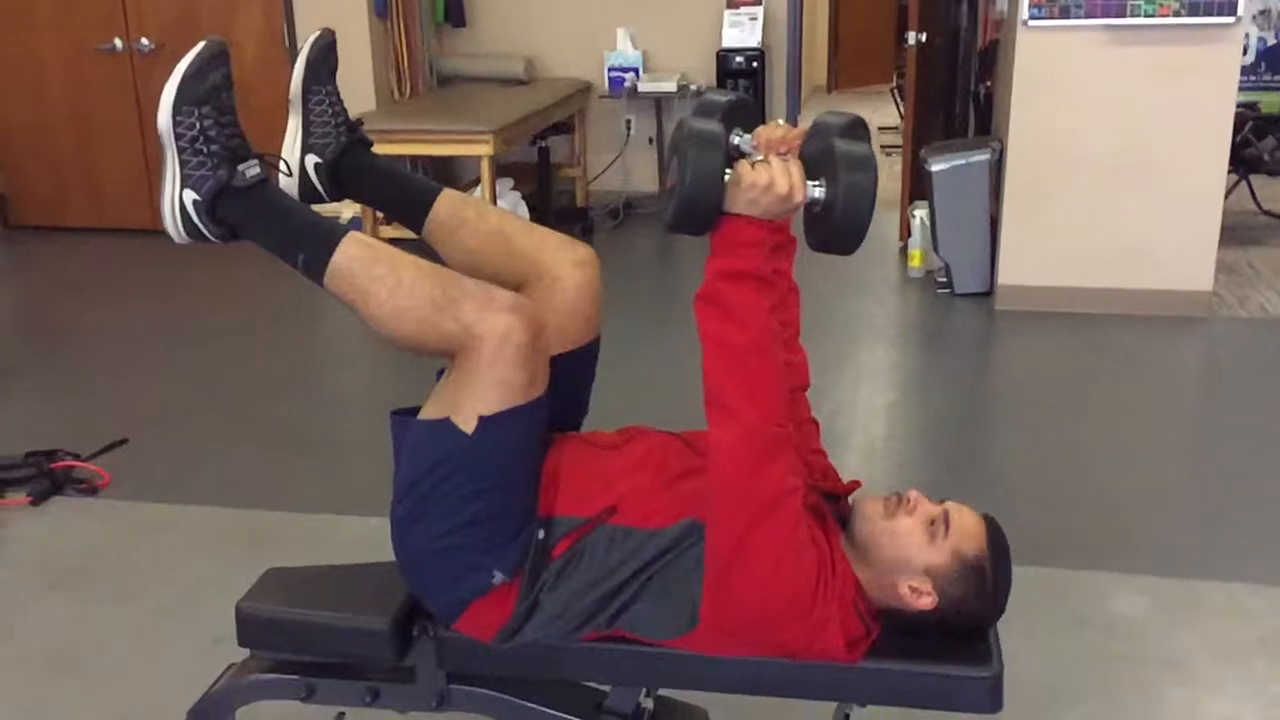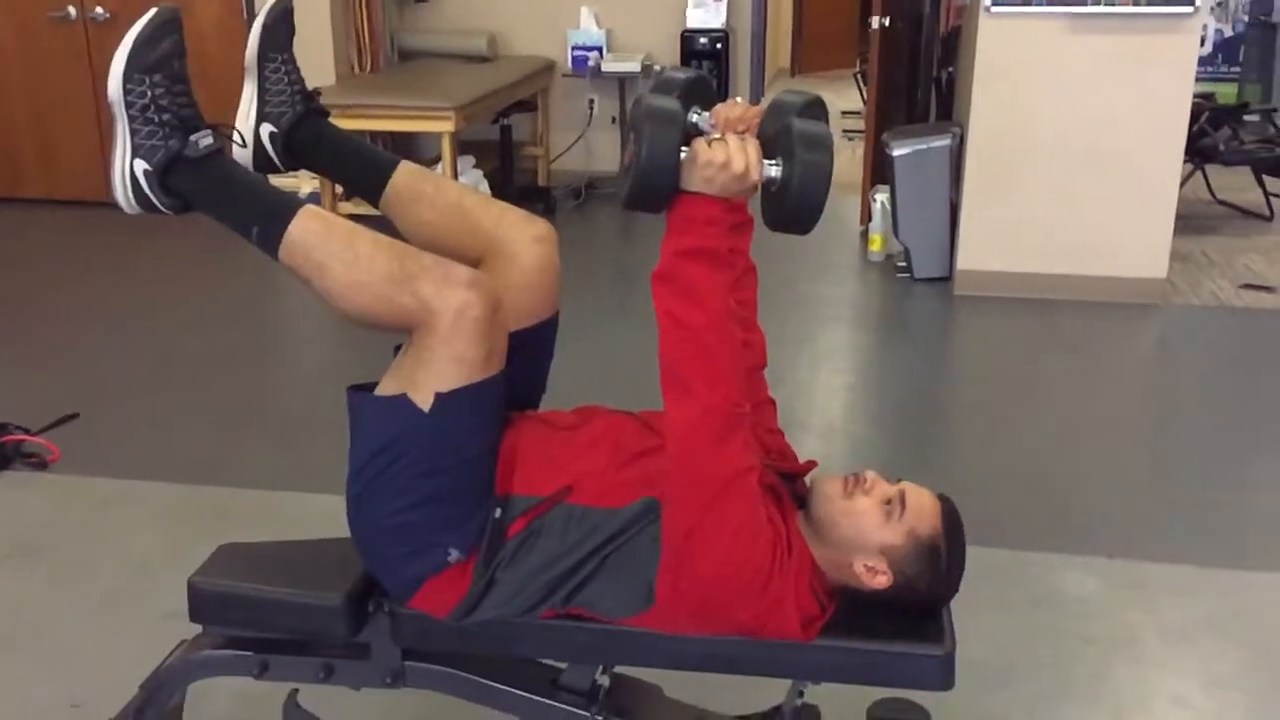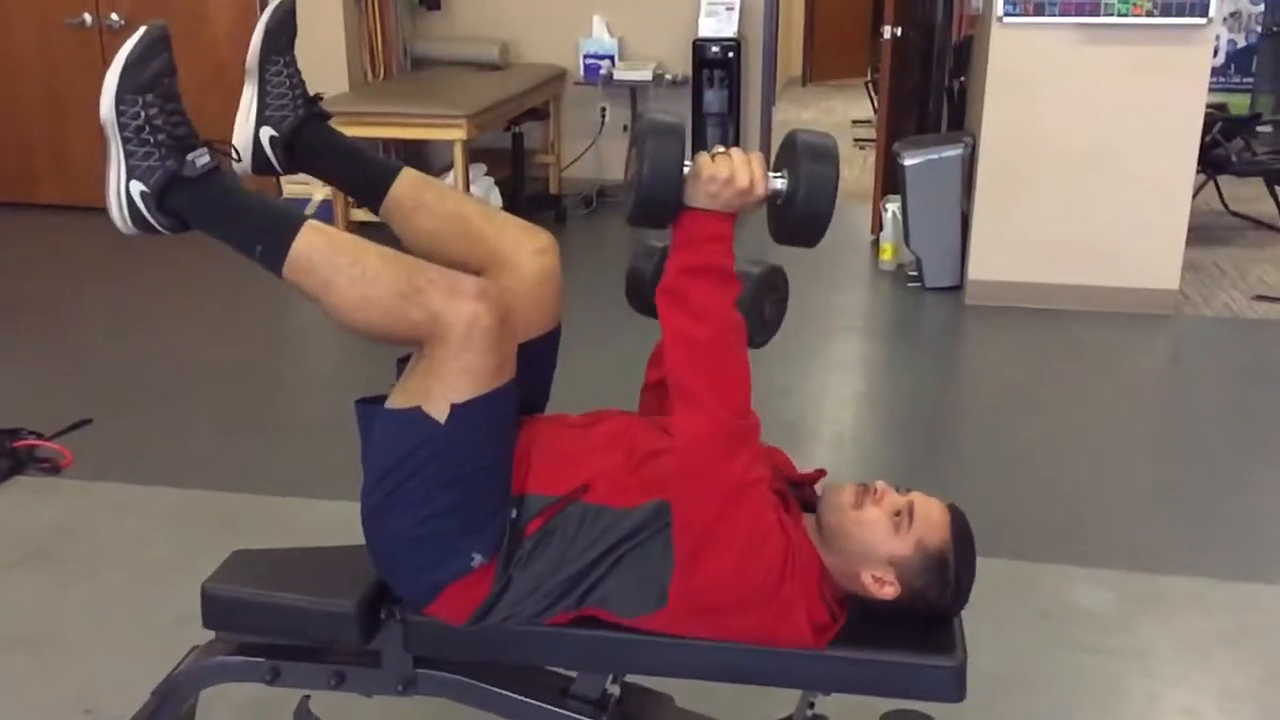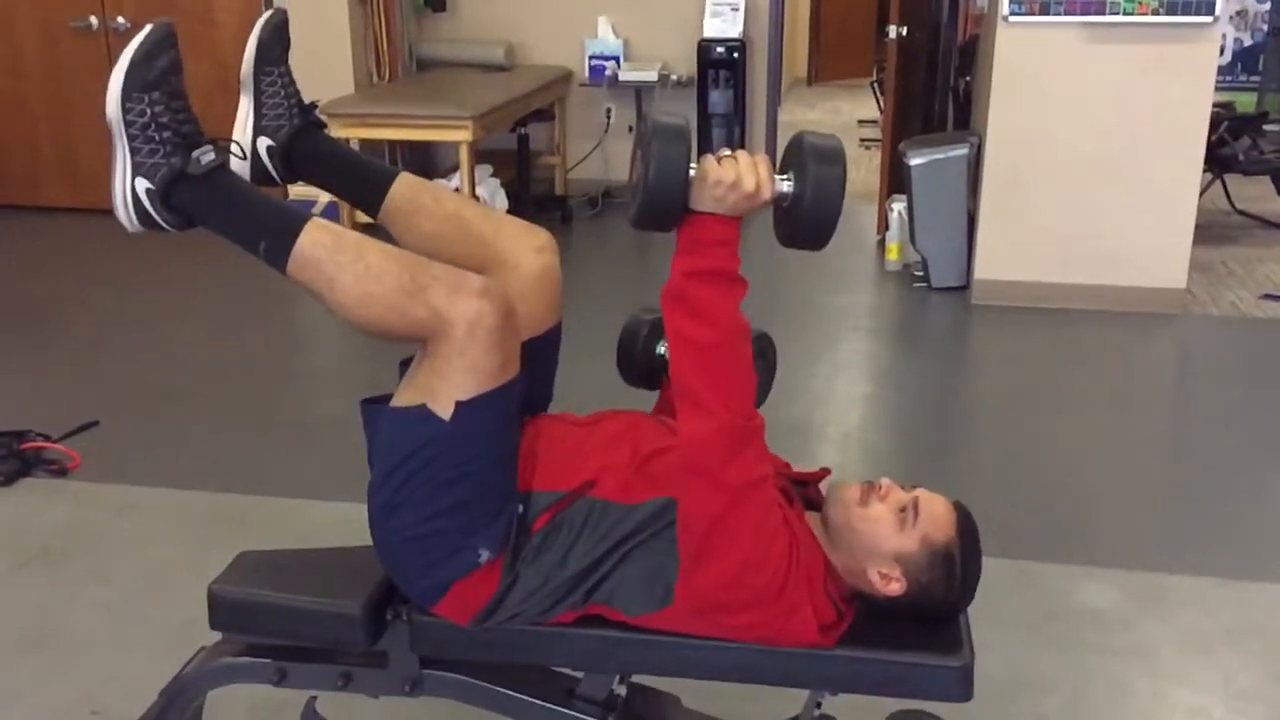
dt=0.7s
person 1, frame 1
left shoulder: (796, 600)
right shoulder: (819, 507)
left elbow: (750, 421)
right elbow: (776, 395)
left wrist: (749, 229)
right wrist: (768, 222)
left hip: (487, 573)
right hip: (538, 490)
left knee: (500, 324)
right knee: (566, 271)
left ankle: (230, 196)
right ankle: (337, 162)
person 1, frame 2
left shoulder: (752, 578)
right shoulder: (777, 487)
left elbow: (706, 404)
right elbow: (733, 374)
left wrist: (705, 205)
right wrist: (727, 203)
left hip: (444, 550)
right hip: (495, 466)
left knee: (459, 298)
right knee: (526, 245)
left ankle: (181, 167)
right ankle: (289, 133)
person 1, frame 3
left shoulder: (765, 583)
right shoulder: (781, 502)
left elbow: (712, 420)
right elbow: (679, 422)
left wrist: (707, 226)
right wrist: (697, 309)
left hip: (460, 555)
right hip: (498, 476)
left knee: (468, 311)
right knee: (528, 259)
left ankle: (179, 187)
right ankle: (292, 136)
person 1, frame 4
left shoulder: (769, 582)
right shoulder: (782, 504)
left elbow: (719, 426)
right elbow: (698, 432)
left wrist: (712, 226)
left hip: (464, 553)
right hip: (506, 475)
left knee: (472, 306)
right knee: (528, 256)
left ankle: (183, 182)
right ankle: (286, 143)
